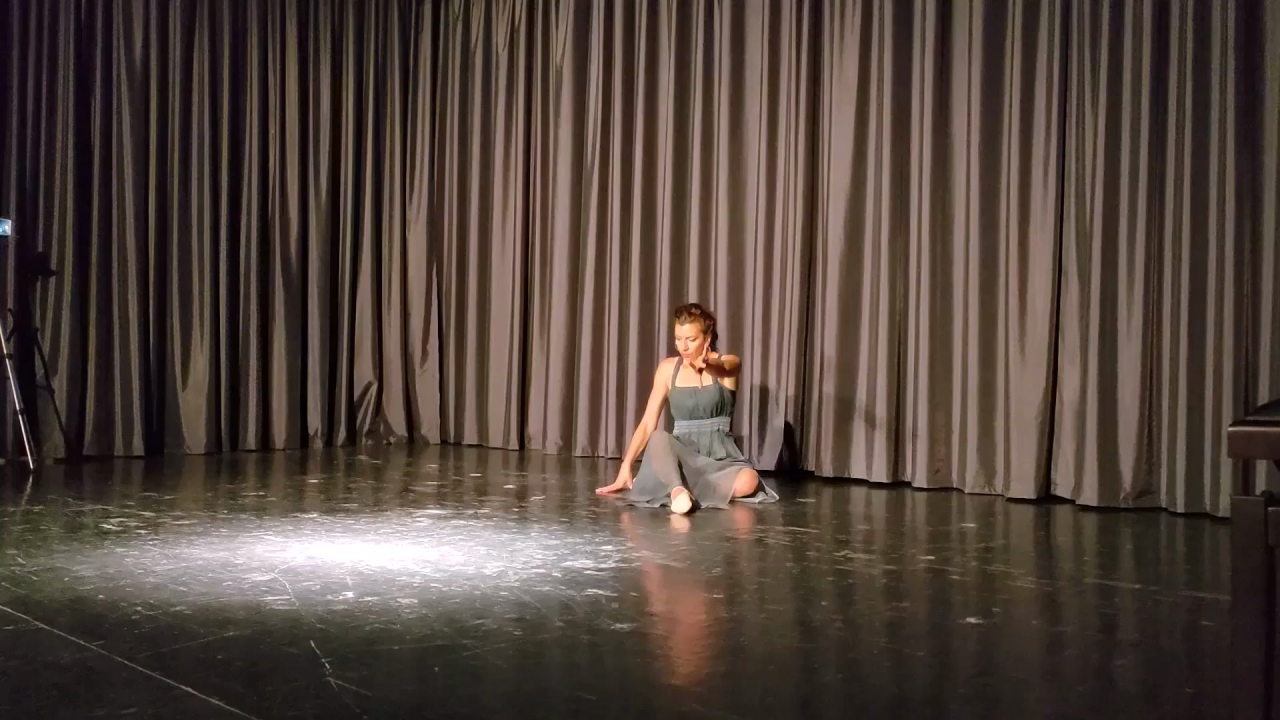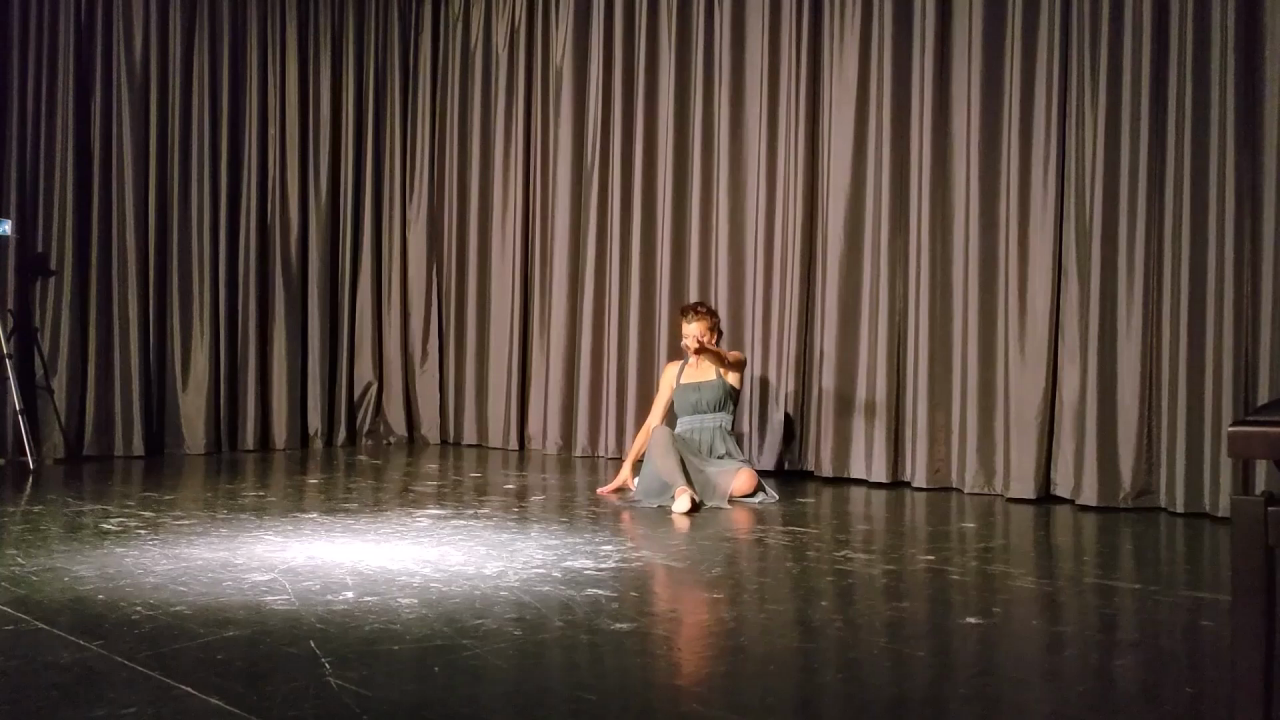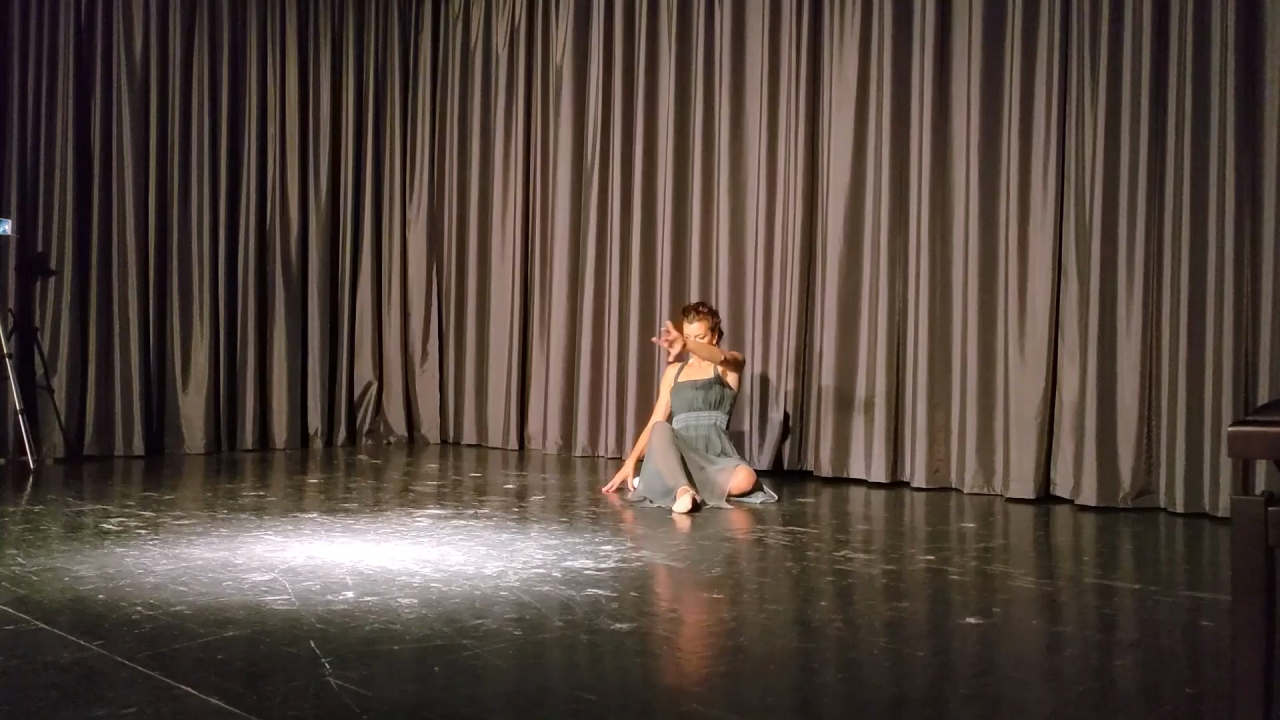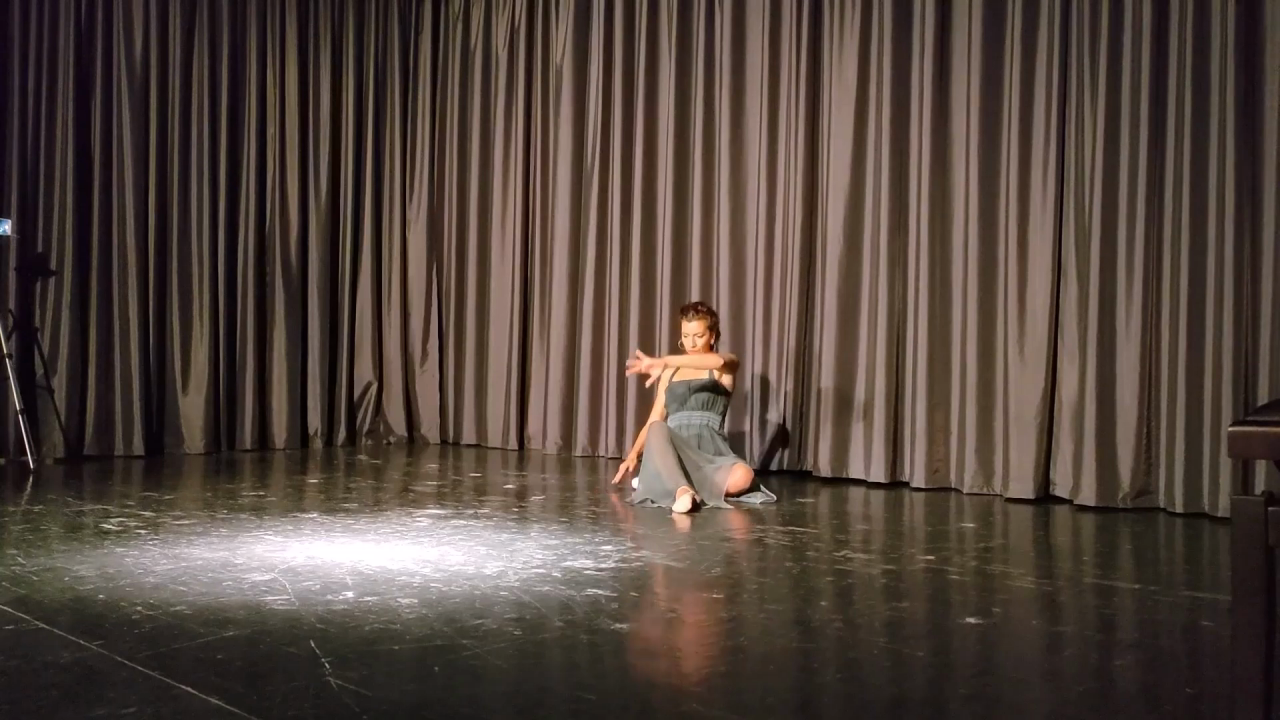
dt=0.2s
person 1, frame 1
left shoulder: (729, 363)
right shoulder: (668, 369)
left elbow: (720, 370)
right elbow: (648, 423)
left wrist: (704, 365)
right wrist: (626, 467)
left hip: (719, 456)
right hip: (682, 454)
left knee: (747, 482)
right knee: (659, 438)
left ankle: (673, 485)
right ankle: (679, 489)
person 1, frame 2
left shoulder: (734, 363)
right shoulder: (674, 370)
left elbow: (723, 360)
right elbow: (653, 423)
left wrist: (703, 350)
right wrist: (627, 465)
left hip: (719, 454)
right hip: (683, 451)
left knee: (746, 481)
right knee: (661, 433)
left ankle: (676, 484)
right ankle: (682, 489)
person 1, frame 3
left shoulder: (733, 363)
right shoulder: (674, 371)
left elbow: (720, 356)
right elbow: (655, 423)
left wrist: (685, 347)
right wrist: (631, 461)
left hip: (715, 451)
right hip: (678, 453)
left knee: (745, 478)
right knee: (661, 429)
left ankle: (676, 484)
right ankle: (684, 490)
person 1, frame 4
left shoulder: (728, 364)
right shoulder: (671, 373)
left elbow: (718, 361)
right elbow: (654, 422)
left wrist: (666, 362)
right wrist: (634, 455)
left hip: (710, 452)
right hip: (674, 452)
left knee: (743, 476)
right knee: (658, 430)
left ankle: (674, 484)
right ankle: (683, 490)
